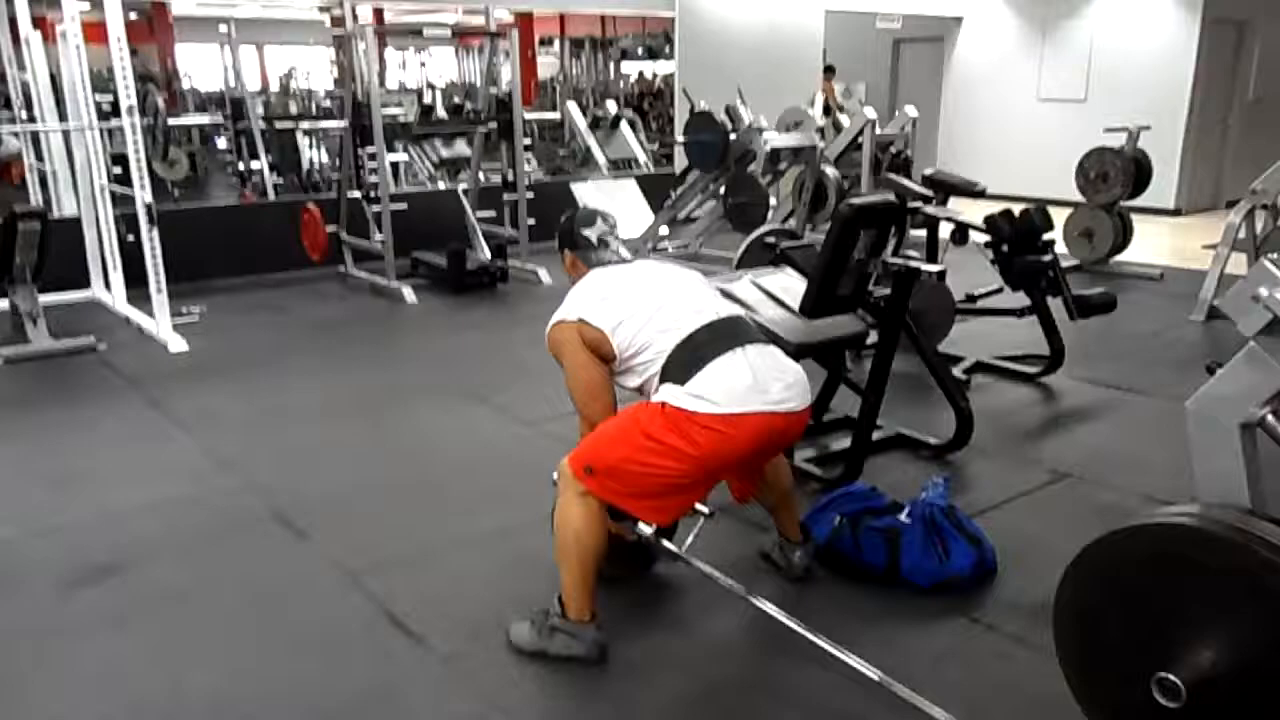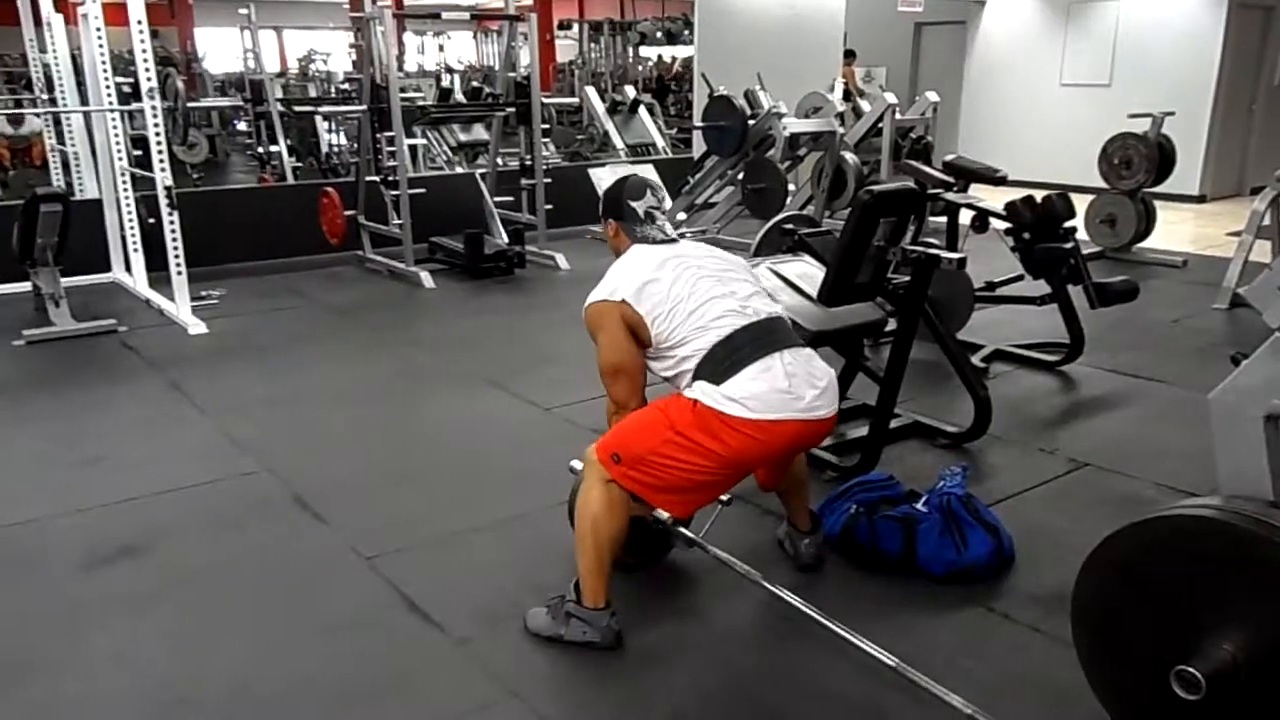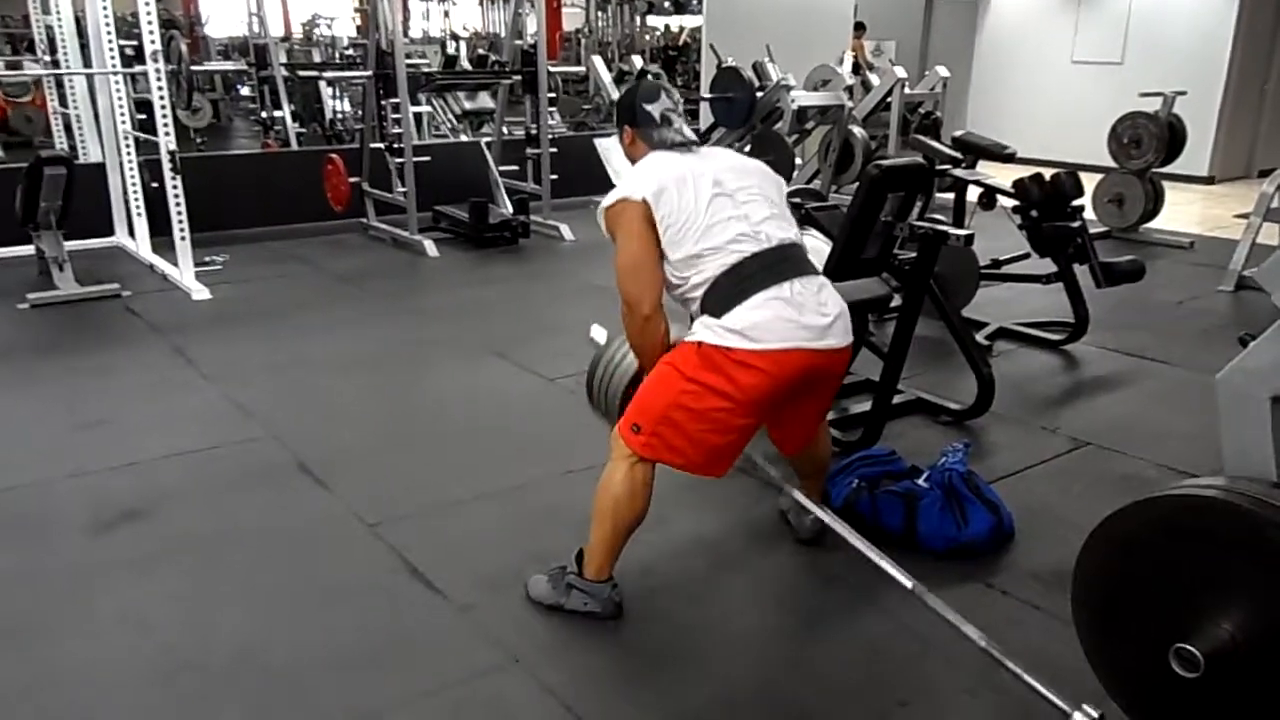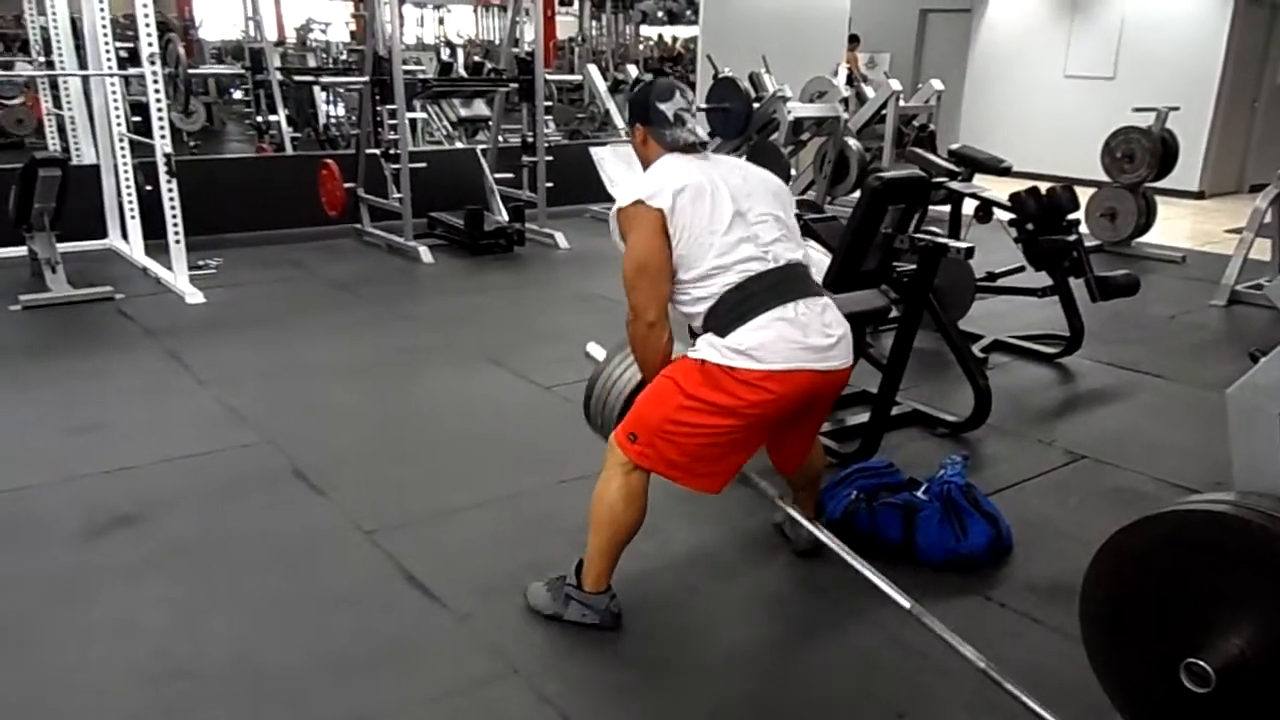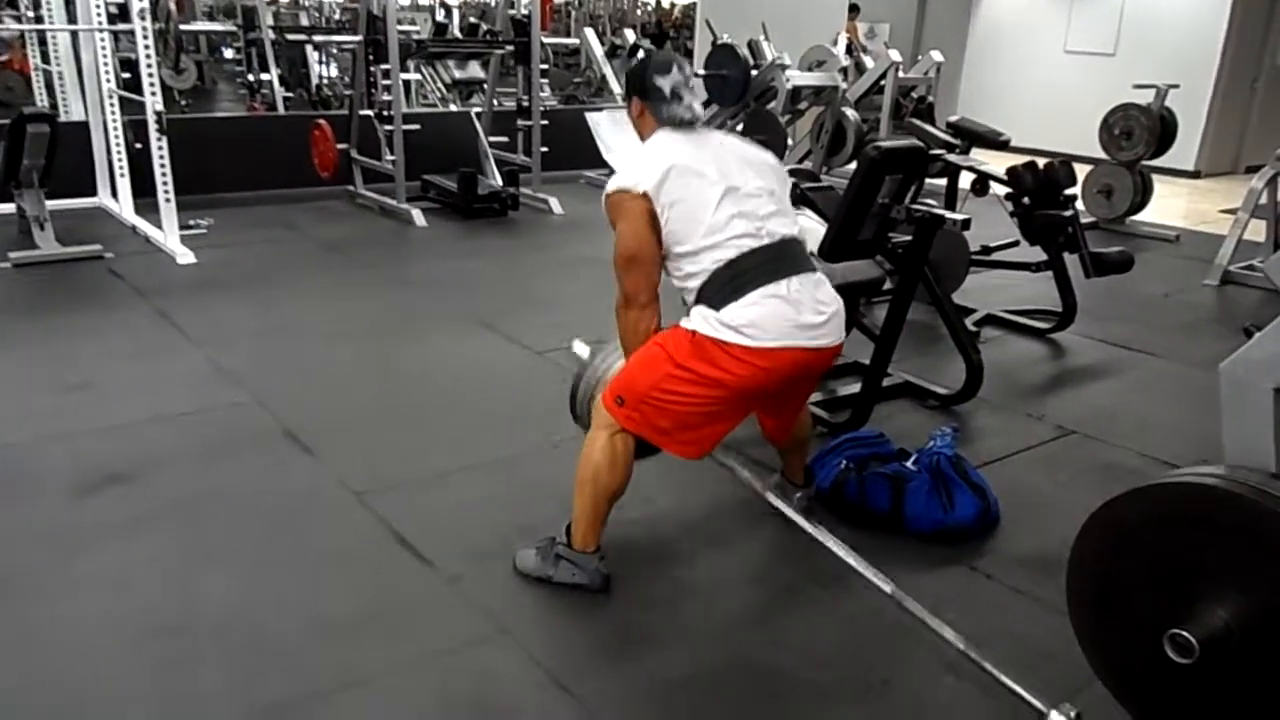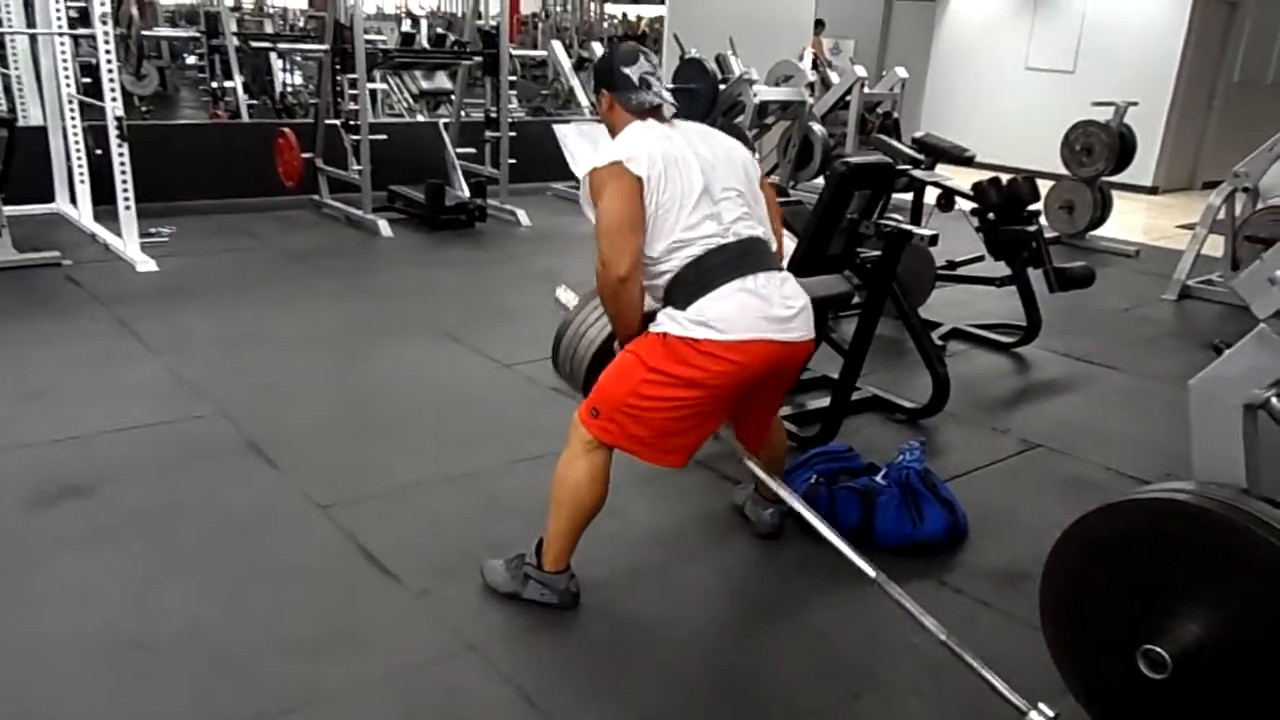
dt=0.7s
person 1, frame 1
left shoulder: (570, 320)
right shoulder: (672, 271)
left elbow: (600, 424)
left wrist: (612, 507)
left hip: (718, 409)
right hip: (790, 394)
left knee: (577, 478)
right knee: (757, 444)
left ankle: (575, 627)
right ankle: (793, 545)
person 1, frame 2
left shoulder: (609, 299)
right shoulder: (719, 256)
left elbow: (627, 404)
left wrist: (633, 491)
left hip: (747, 411)
right hip: (819, 399)
left knee: (601, 467)
left ankle: (590, 614)
right ankle: (803, 535)
person 1, frame 3
left shoulder: (632, 194)
right shoulder: (748, 165)
left elbow: (642, 310)
left wrist: (659, 374)
left hip: (749, 339)
right hip: (831, 326)
left knee: (633, 447)
right knee: (802, 424)
left ankle: (590, 583)
right ankle: (808, 510)
person 1, frame 4
left shoulder: (646, 198)
right shoulder: (759, 176)
left elbow: (649, 319)
left wrist: (659, 388)
left hip: (753, 356)
right hip: (831, 345)
left knee: (628, 455)
right knee: (795, 434)
left ankle: (589, 594)
right ankle: (805, 523)
person 1, frame 5
left shoulder: (635, 180)
right shoulder: (752, 153)
left elbow: (638, 304)
left wrist: (645, 376)
left hip: (747, 329)
right hip: (823, 320)
left knee: (613, 417)
right knee: (782, 397)
left ankle: (579, 556)
right ankle: (796, 489)
person 1, frame 6
left shoulder: (617, 162)
right shoulder: (727, 143)
left elbow: (619, 270)
left wrist: (630, 340)
left hip: (714, 330)
right hip: (793, 320)
left knee: (591, 434)
right knee: (756, 412)
left ankle: (548, 573)
right ankle: (766, 504)
